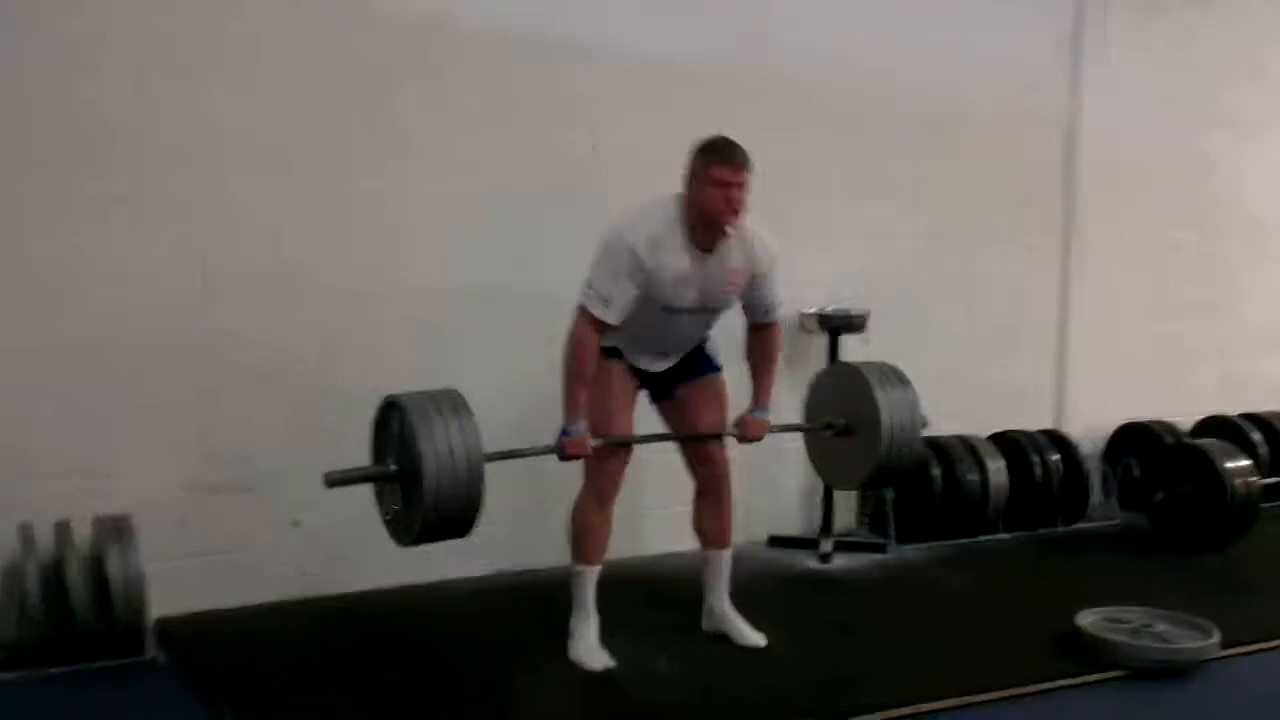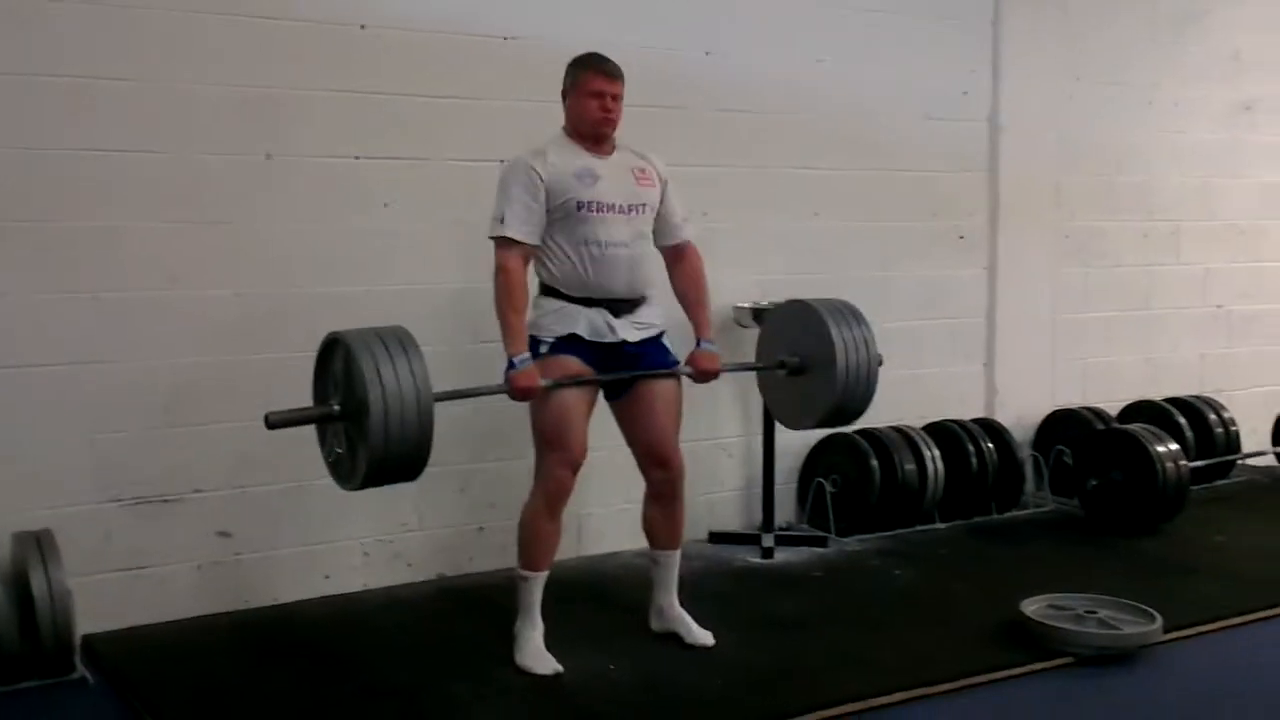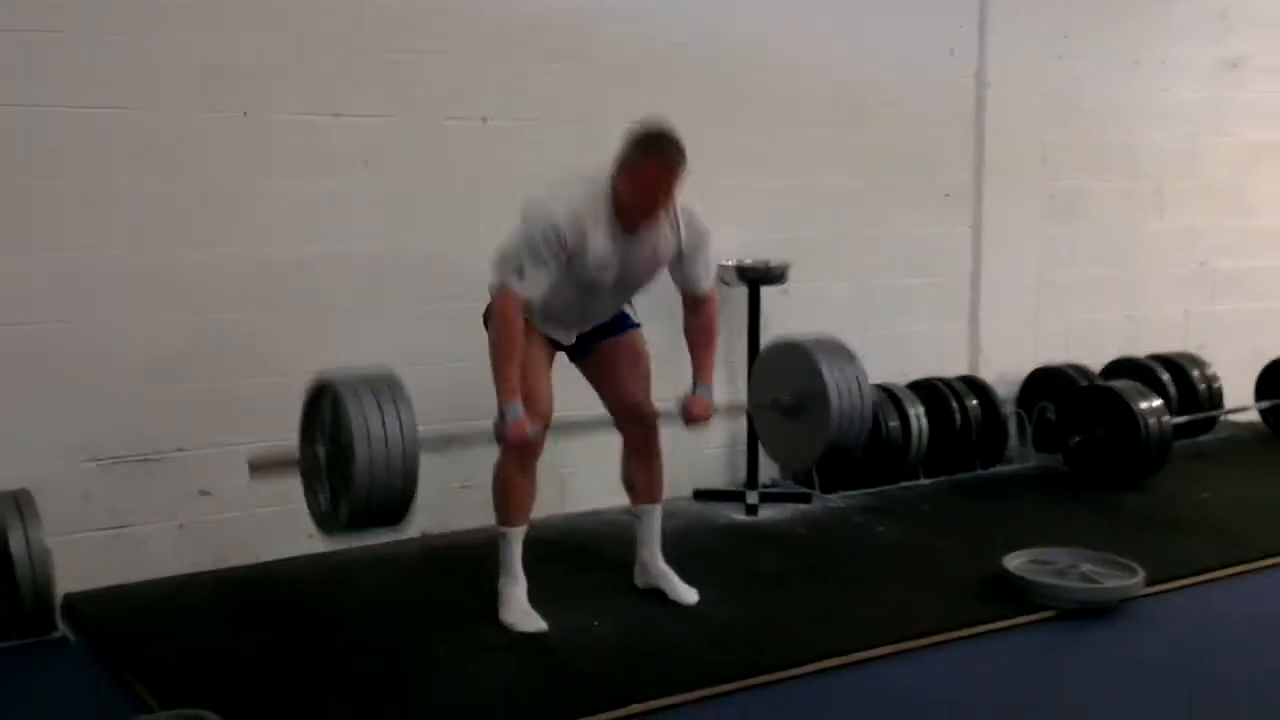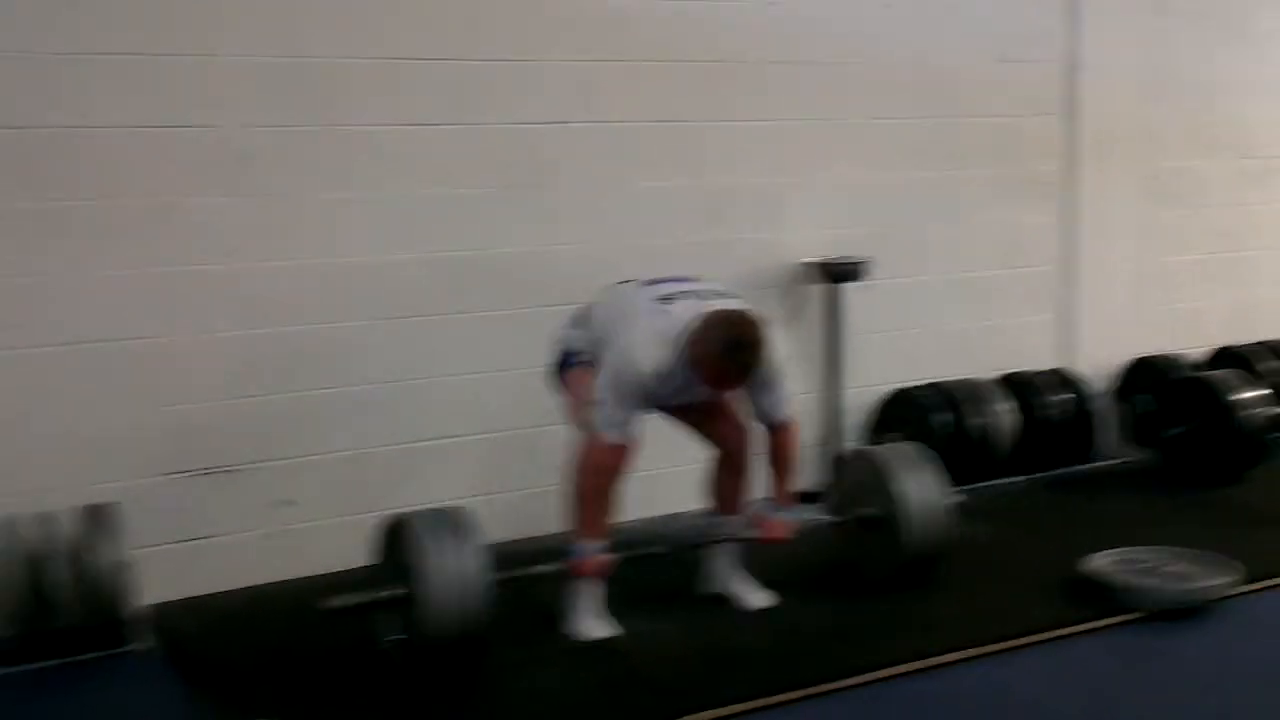
dt=0.5s
person 1, frame 1
left shoulder: (752, 248)
right shoulder: (640, 241)
left elbow: (764, 327)
right elbow: (588, 328)
left wrist: (760, 405)
right wrist: (575, 424)
left hip: (686, 351)
right hip: (618, 344)
left knee: (714, 470)
right knee: (607, 472)
left ankle: (718, 605)
right ankle: (584, 622)
person 1, frame 2
left shoulder: (647, 168)
right shoulder: (536, 167)
left elbow: (680, 253)
right elbow: (511, 261)
left wrist: (705, 340)
right wrist: (517, 356)
left hip: (642, 331)
right hip: (569, 329)
left knee: (667, 470)
right knee: (557, 477)
left ankle: (666, 606)
right ankle: (529, 625)
person 1, frame 3
left shoulder: (685, 221)
right shoulder: (561, 215)
left elbow: (701, 300)
right elbow: (510, 310)
left wrist: (701, 387)
right wrist: (512, 408)
left hip: (601, 318)
right hip: (534, 314)
left knee: (644, 423)
right knee: (528, 433)
left ankle: (650, 561)
right ankle: (511, 584)
person 1, frame 4
left shoulder: (756, 349)
right shoulder: (640, 356)
left elbow: (781, 427)
right elbow: (600, 449)
left wrist: (780, 508)
right wrist: (586, 546)
right hip: (591, 349)
left knee: (735, 439)
right knee: (612, 454)
left ankle: (722, 566)
right ankle: (584, 591)
